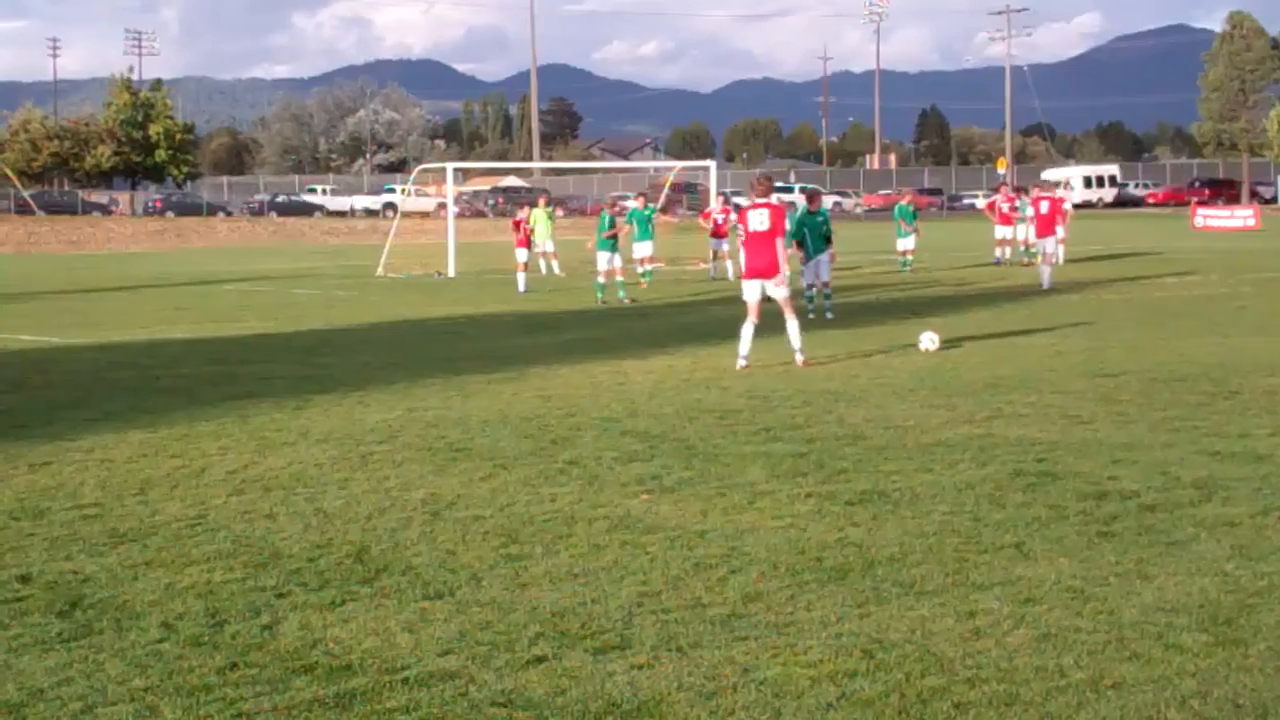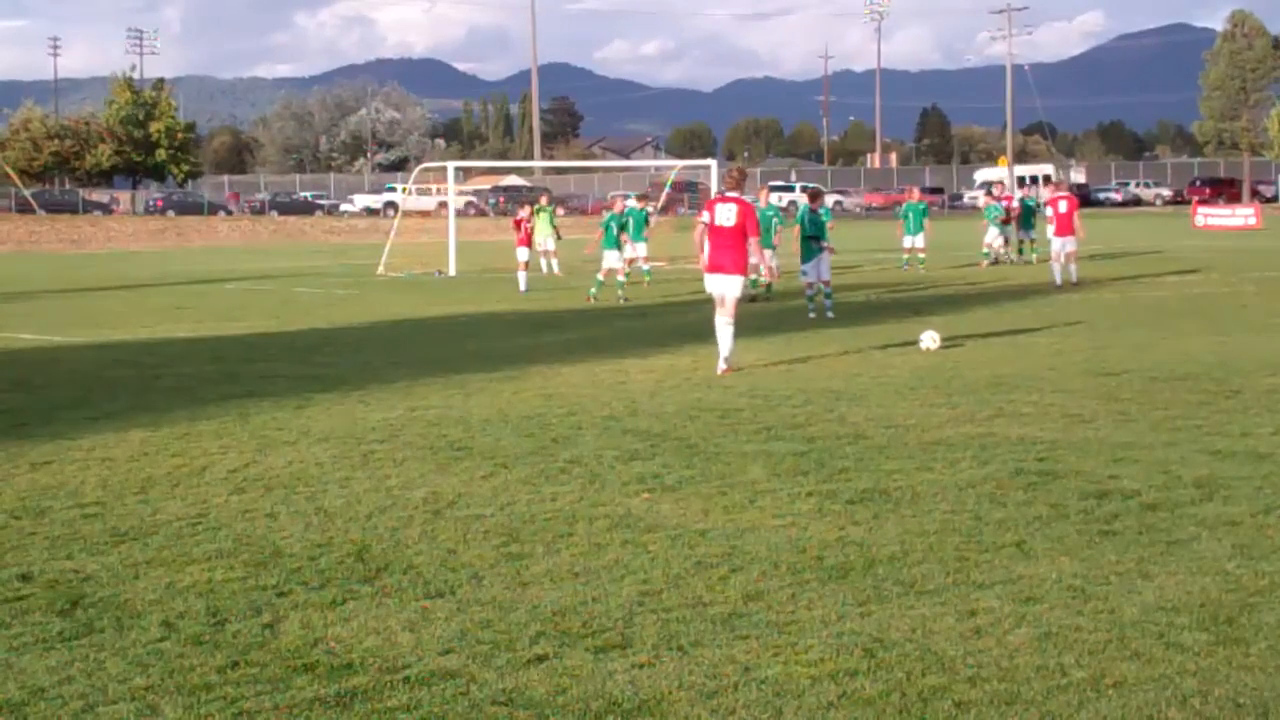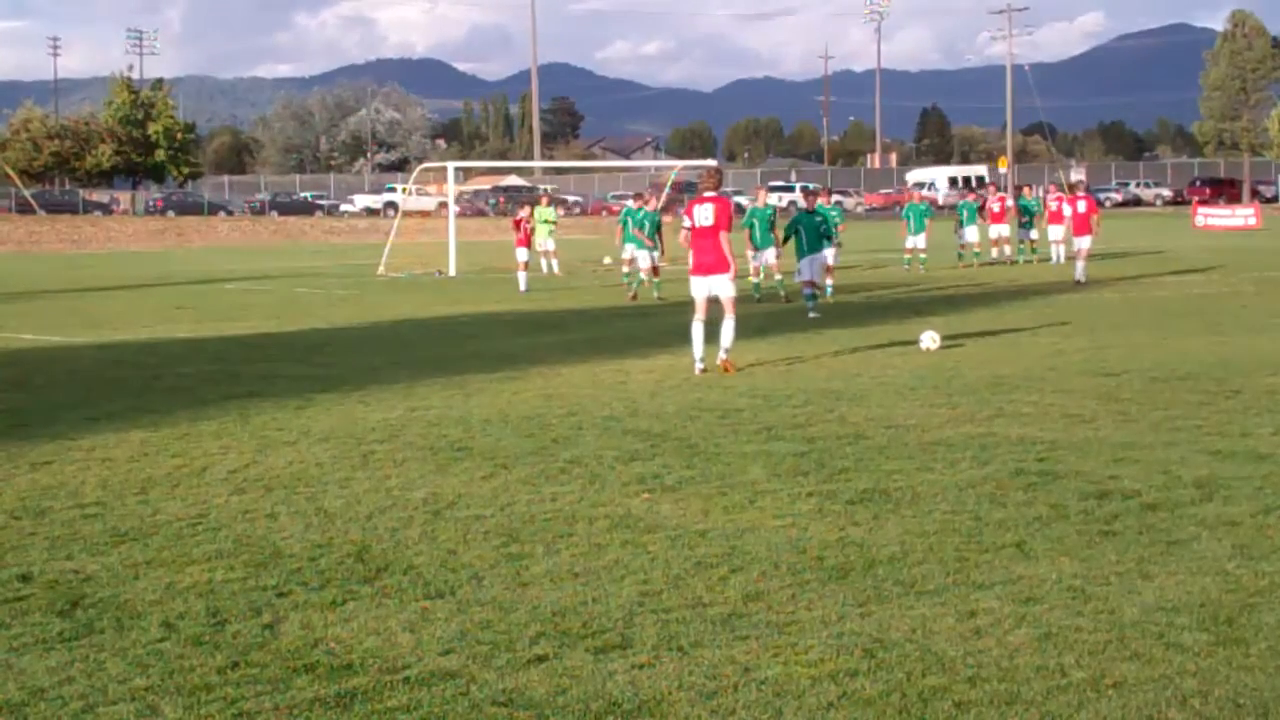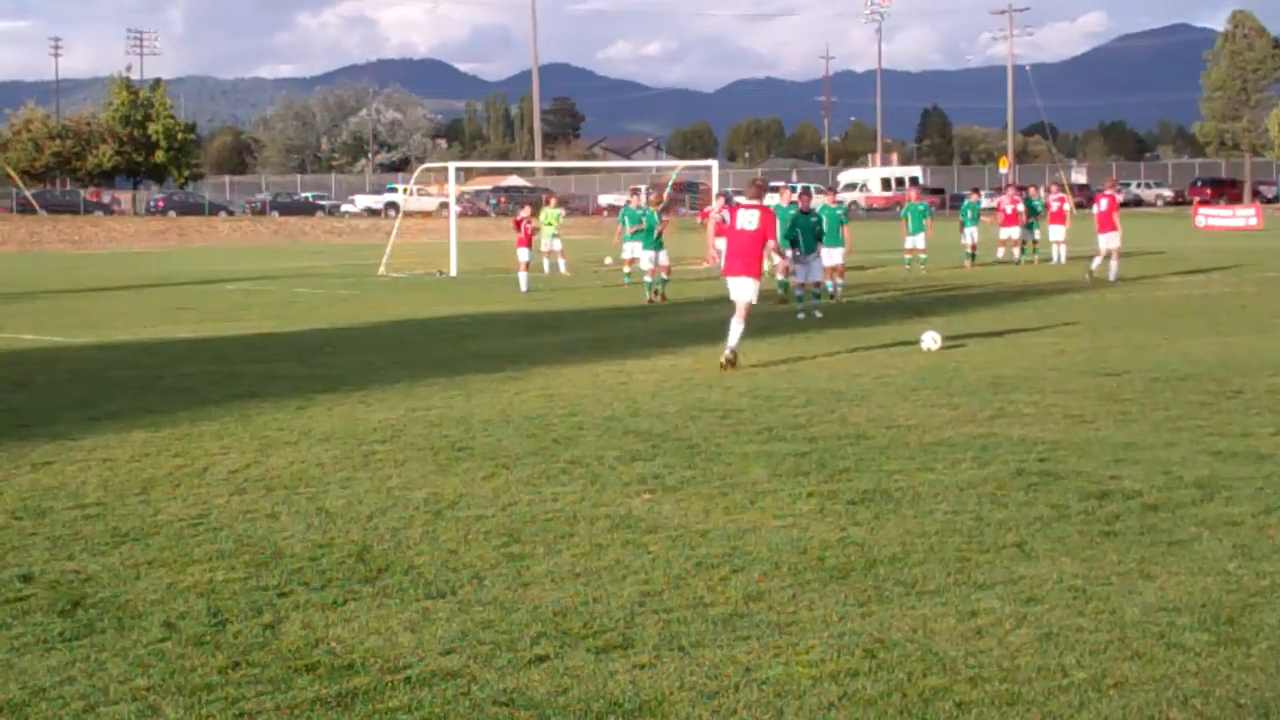
dt=0.7s
person 1, frame 1
left shoulder: (743, 213)
right shoulder: (778, 211)
left elbow: (741, 242)
right elbow: (779, 241)
right wrist: (782, 270)
left hip: (750, 270)
right hip: (773, 270)
left knee: (751, 317)
right knee: (788, 311)
left ankle: (742, 358)
right ankle: (798, 353)
person 1, frame 2
left shoulder: (712, 204)
right shoulder: (747, 208)
left elbow: (698, 233)
right elbow: (754, 242)
left wrist: (701, 254)
right wrist: (764, 266)
left hip: (713, 265)
right hip: (735, 266)
left knee: (719, 309)
right knee: (729, 315)
left ankle: (722, 355)
right ankle: (723, 363)
person 1, frame 3
left shoulder: (692, 205)
right shoulder: (724, 203)
left elbow: (683, 237)
right elbow: (723, 236)
right wrist: (732, 263)
left hip: (699, 267)
right hip: (721, 266)
left knee: (699, 316)
right knee: (729, 313)
left ankle: (699, 363)
right ankle: (724, 354)
person 1, frame 4
left shoulder: (734, 209)
right shoulder: (768, 214)
left elbow: (713, 224)
right elbow: (771, 244)
left wrist: (711, 250)
right wrist: (782, 257)
left hip: (731, 269)
right hip: (750, 271)
left knee: (739, 311)
right knee: (741, 317)
left ankle: (730, 351)
right ankle: (729, 352)
